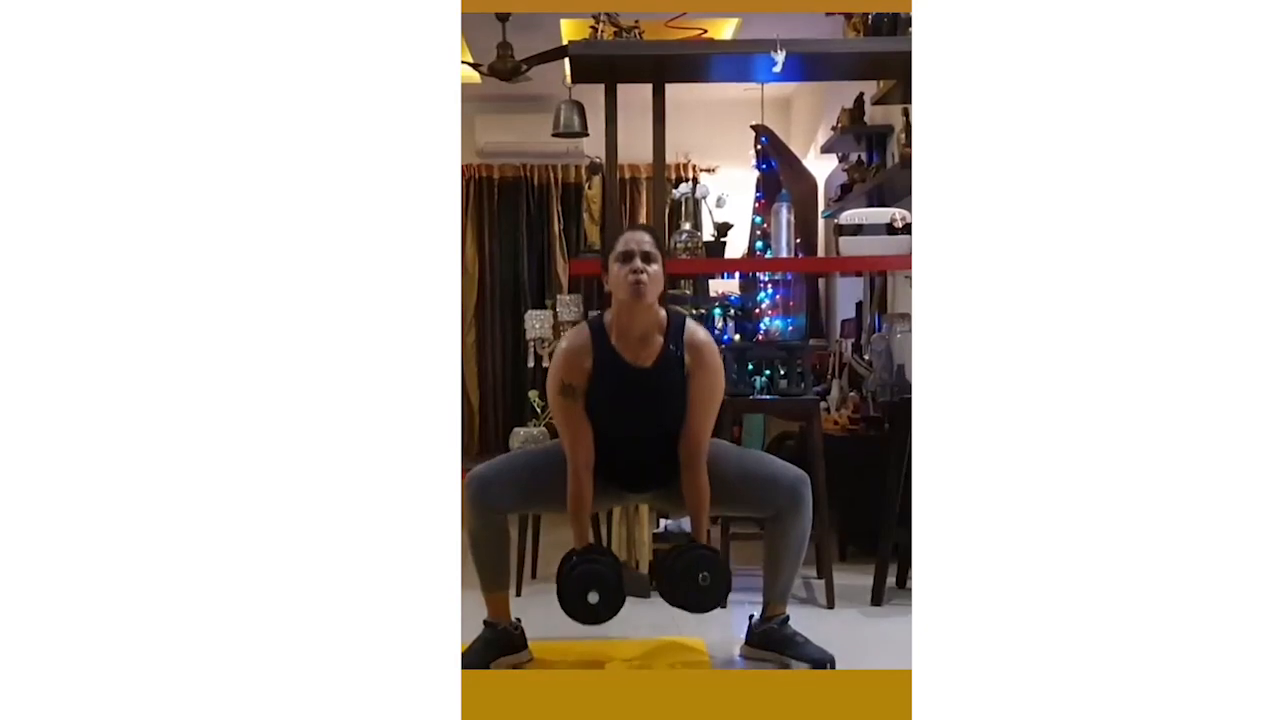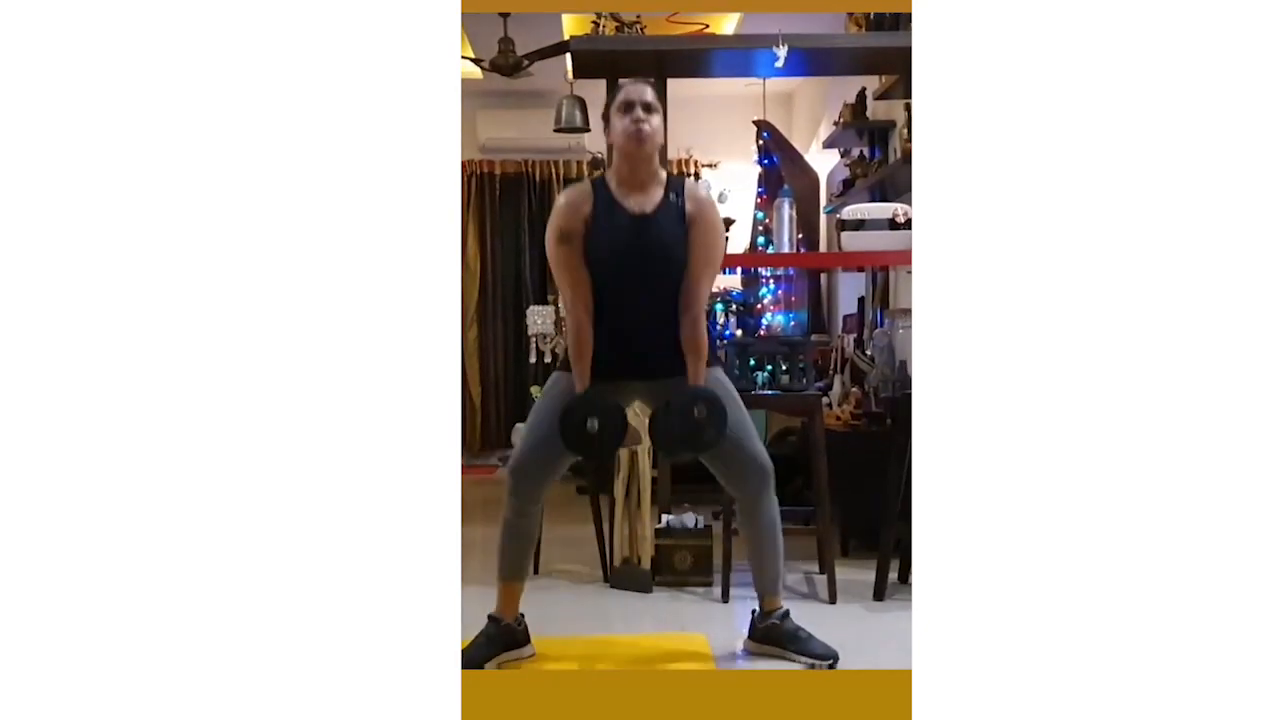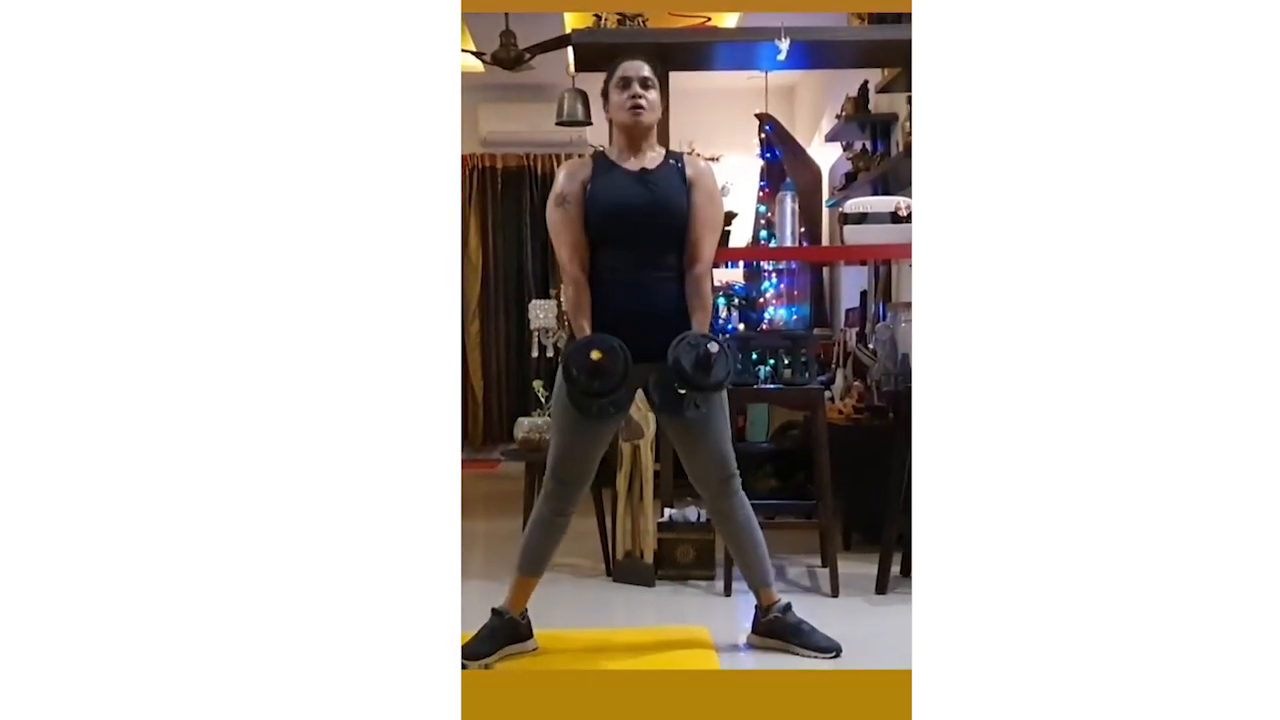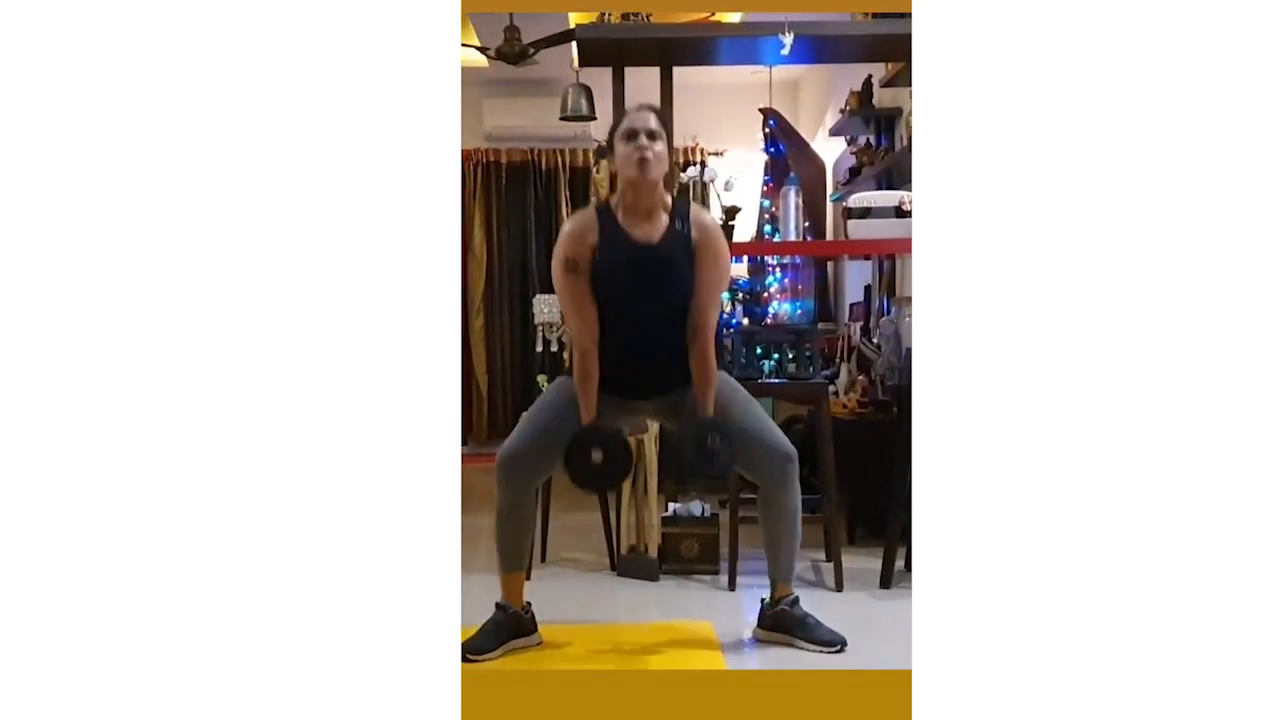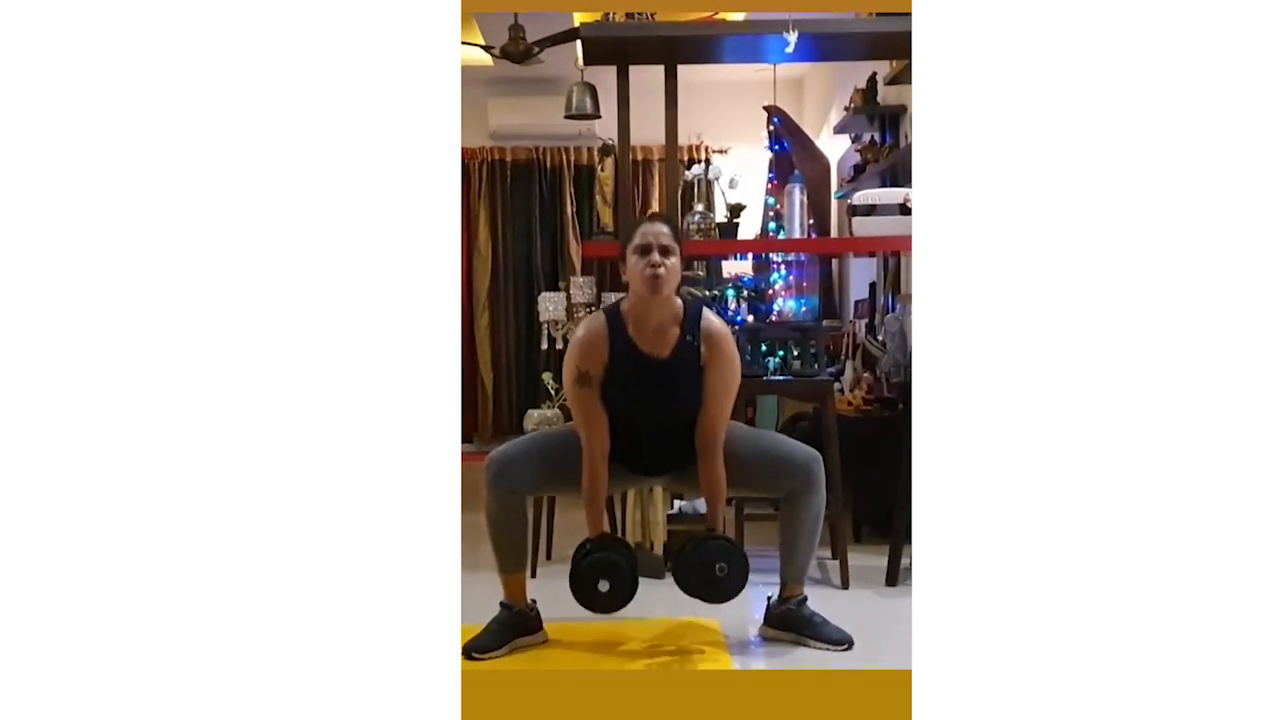
dt=0.5s
person 1, frame 1
left shoulder: (697, 346)
right shoulder: (577, 351)
left elbow: (694, 454)
right elbow: (579, 462)
left wrist: (701, 542)
right wrist: (582, 548)
left hip: (672, 470)
right hip: (602, 469)
left knee: (793, 490)
right knee: (481, 491)
left ankle: (770, 626)
right ankle: (502, 631)
person 1, frame 2
left shoulder: (696, 202)
right shoulder: (575, 206)
left elbow: (695, 306)
right elbow: (577, 309)
left wrist: (696, 391)
right wrist: (582, 392)
left hip: (676, 364)
right hip: (599, 365)
left knee: (754, 474)
right knee: (524, 476)
left ankle: (771, 621)
right ankle: (506, 626)
person 1, frame 3
left shoulder: (692, 173)
right shoulder: (578, 175)
left elbow: (700, 266)
right elbow: (574, 271)
right wrist: (585, 348)
left hip: (677, 348)
left knee: (721, 482)
right knee: (562, 485)
left ankle: (772, 614)
right ankle: (511, 619)
person 1, frame 4
left shoulder: (701, 230)
right shoulder: (582, 234)
left elbow: (702, 336)
right elbow: (585, 344)
left wrist: (704, 421)
right wrist: (587, 429)
left hip: (681, 382)
right hip: (608, 383)
left knee: (779, 461)
right knee: (514, 464)
left ankle: (781, 609)
right ankle: (514, 616)
person 1, frame 5
left shoulder: (713, 336)
right shoulder: (593, 340)
left elbow: (711, 445)
right elbow: (595, 452)
left wrist: (716, 531)
right wrist: (596, 537)
left hip: (688, 453)
right hip: (619, 453)
left knee: (807, 469)
right knee: (503, 472)
left ankle: (788, 606)
right ankle: (519, 613)
